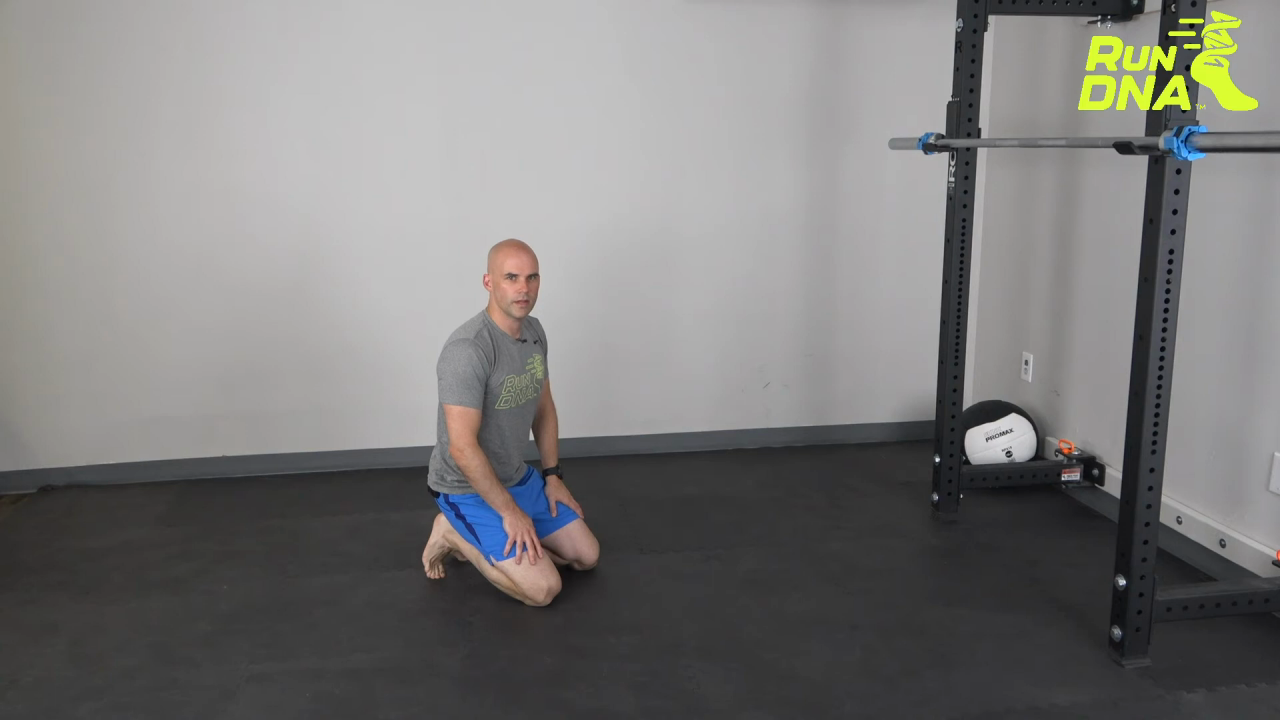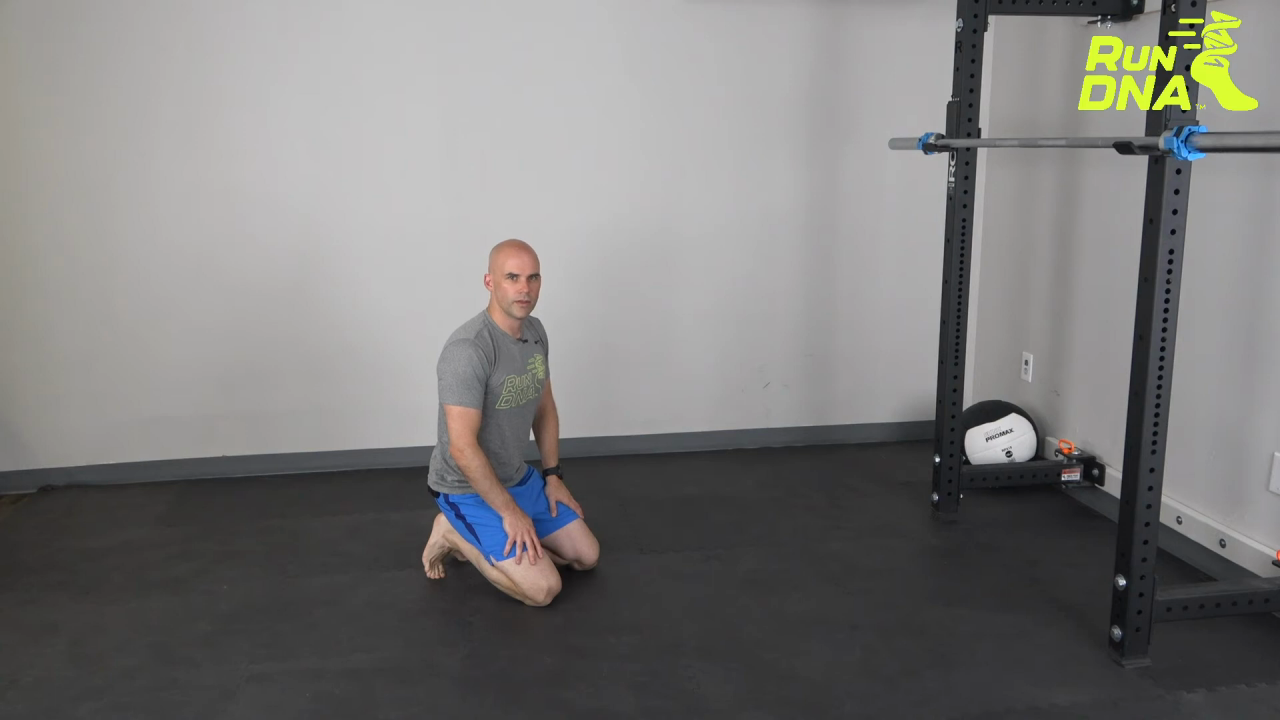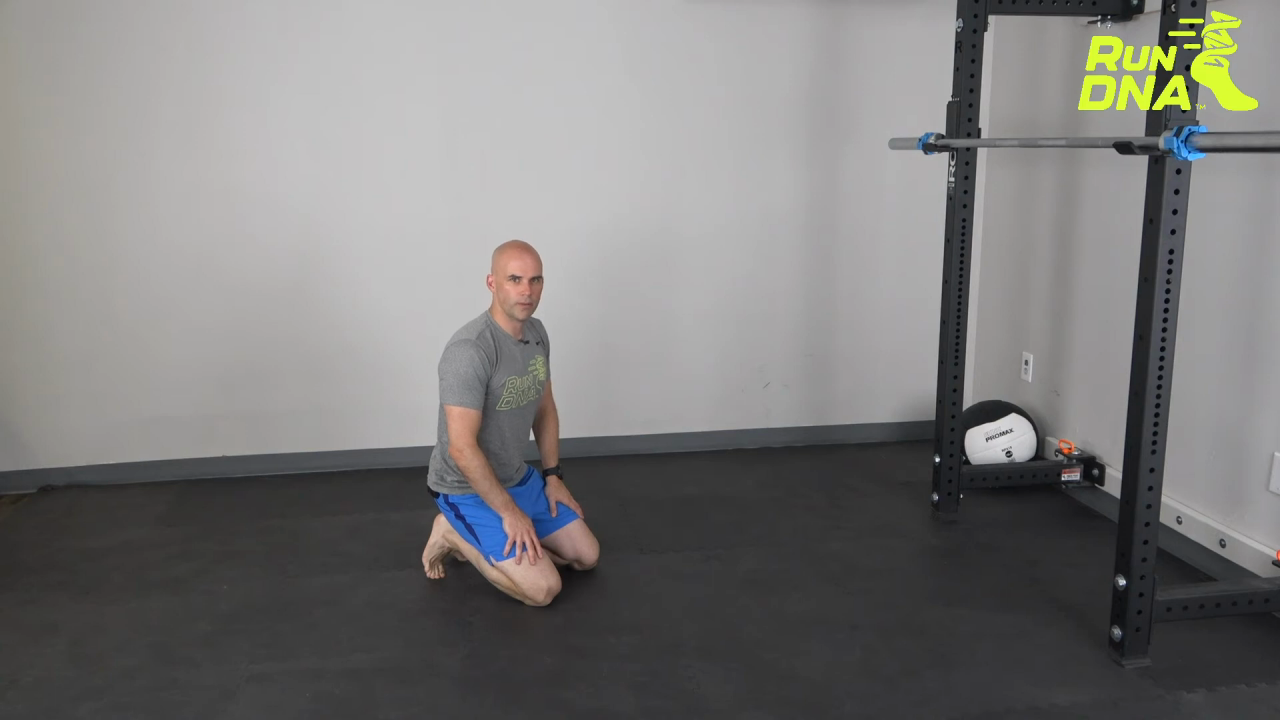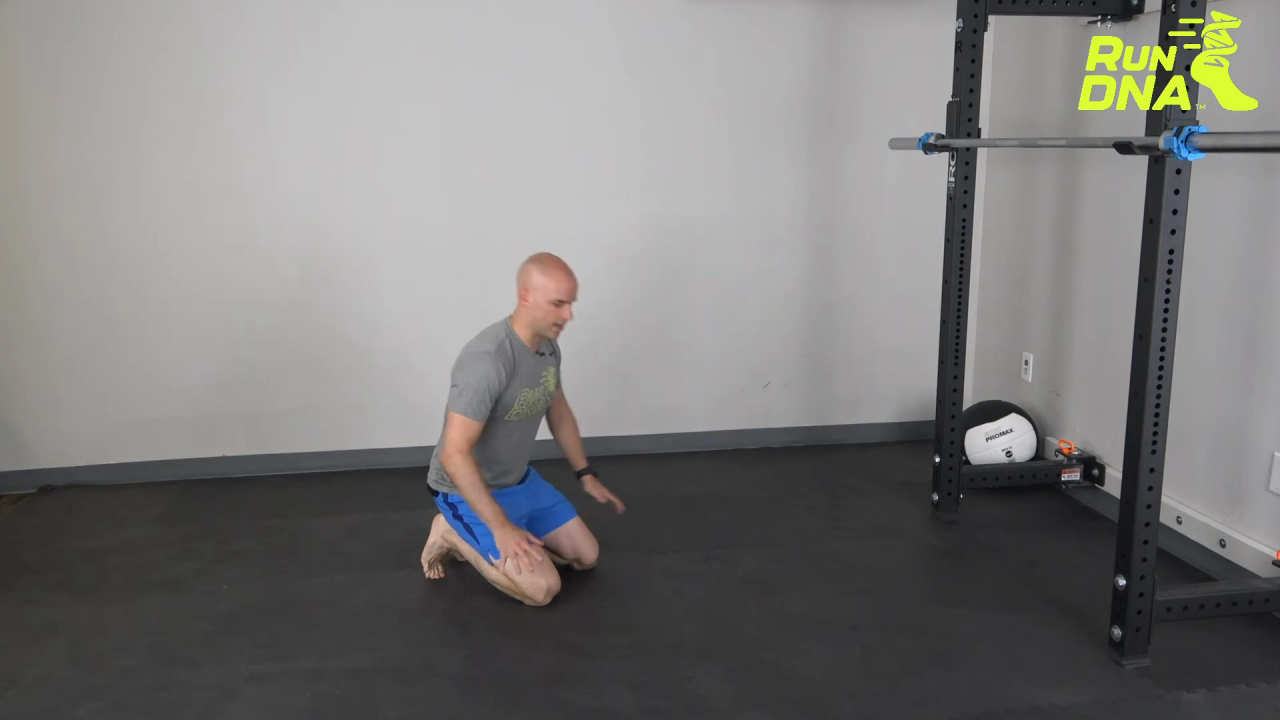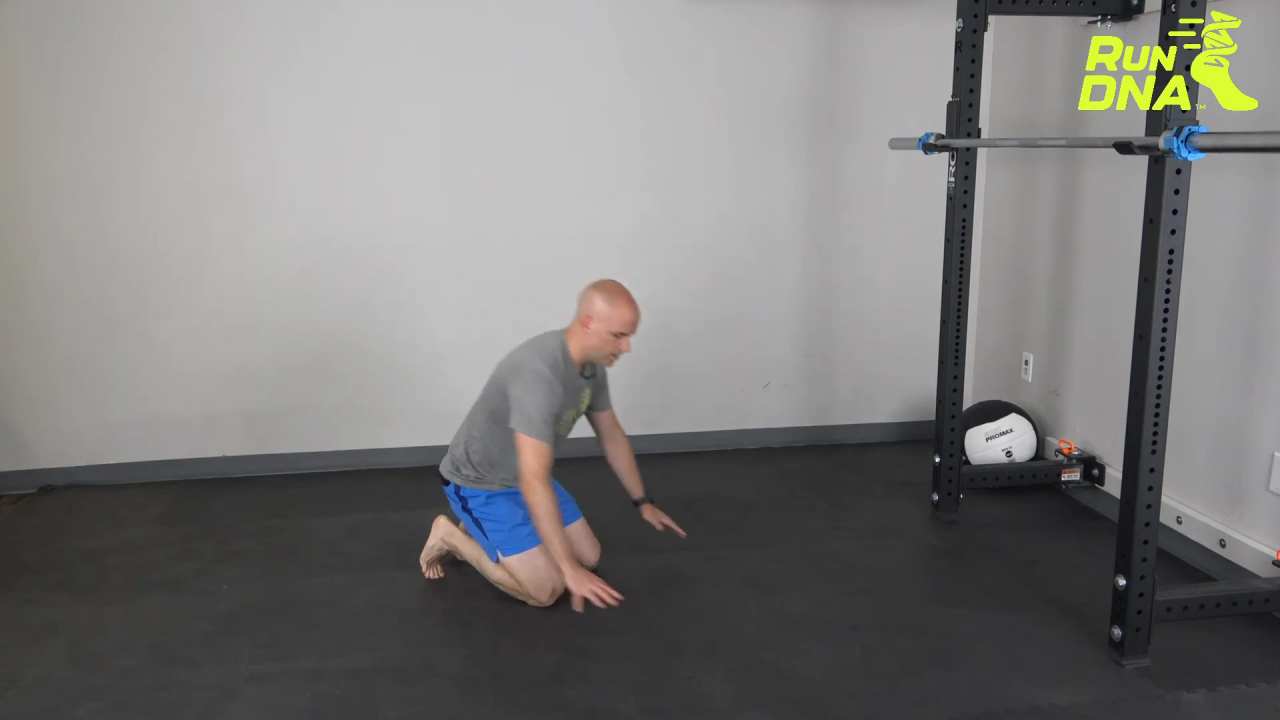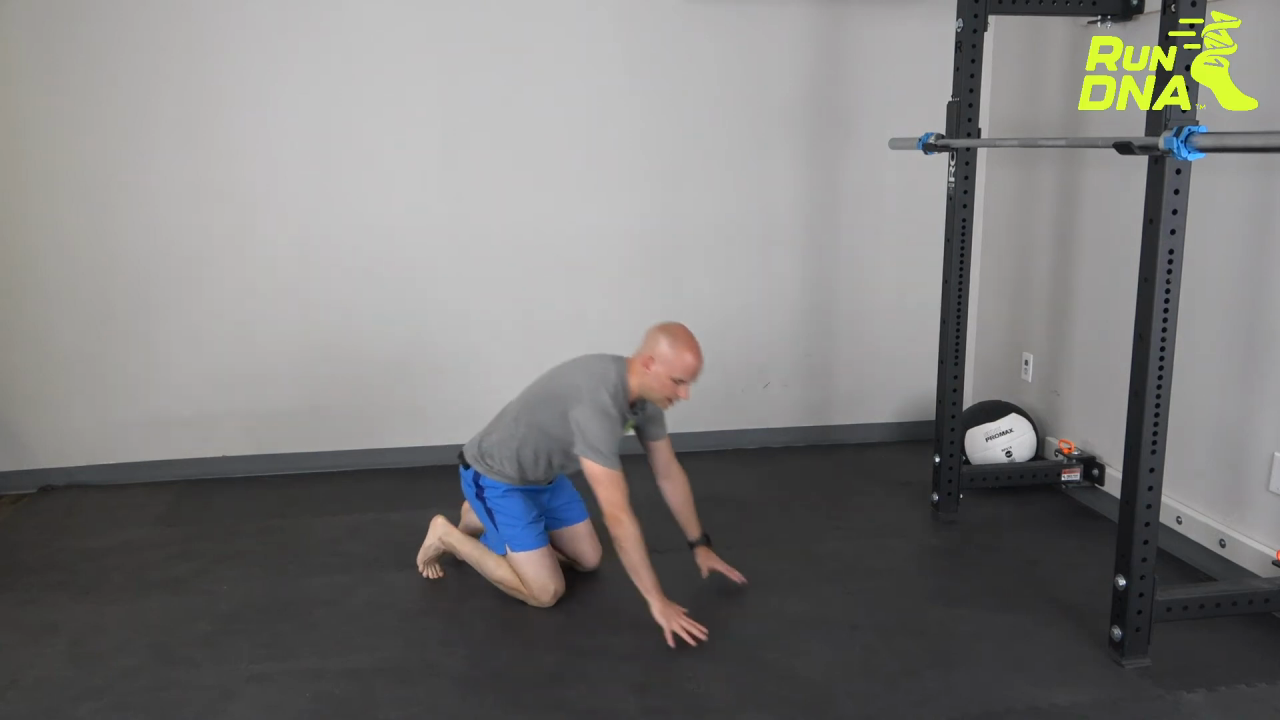
dt=0.4s
person 1, frame 1
left shoulder: (534, 332)
right shoulder: (468, 350)
left elbow: (543, 408)
right elbow: (463, 448)
left wrist: (553, 476)
right wrist: (510, 512)
left hip: (519, 477)
right hip: (469, 490)
left knee: (586, 556)
right knee: (543, 588)
left ankle: (477, 538)
right ankle: (454, 533)
person 1, frame 2
left shoulder: (535, 332)
right shoulder: (468, 350)
left elbow: (544, 408)
right elbow: (463, 448)
left wrist: (553, 476)
right wrist: (509, 512)
left hip: (519, 477)
right hip: (469, 489)
left knee: (586, 556)
right knee: (542, 588)
left ankle: (485, 537)
right ankle: (455, 533)
person 1, frame 3
left shoulder: (536, 333)
right shoulder: (470, 351)
left elbow: (545, 409)
right elbow: (462, 448)
left wrist: (553, 476)
right wrist: (509, 512)
left hip: (520, 478)
right hip: (469, 490)
left knee: (586, 556)
right knee: (543, 588)
left ankle: (488, 537)
right ankle: (454, 534)
person 1, frame 4
left shoulder: (547, 344)
right shoulder: (487, 361)
left elbow: (558, 411)
right elbow: (455, 454)
left wrist: (585, 474)
right wrist: (500, 528)
left hip: (520, 480)
right hip: (471, 490)
left knee: (586, 556)
right knee: (542, 588)
right ankle: (454, 533)
person 1, frame 5
left shoulder: (592, 364)
right shoulder: (540, 376)
left elbow: (611, 434)
right elbow: (535, 481)
left wrist: (642, 501)
right wrist: (569, 569)
left hip: (524, 478)
right hip: (481, 486)
left knee: (589, 558)
right knee: (546, 590)
right ankle: (454, 536)
person 1, frame 6
left shoulder: (645, 394)
right shoulder: (598, 403)
left elbow: (669, 472)
right elbow: (617, 515)
left wrist: (700, 545)
right wrist: (657, 601)
left hip: (544, 473)
right hip: (499, 477)
left knee: (589, 559)
right knee: (546, 591)
left ankle: (480, 521)
right ankle: (448, 536)
